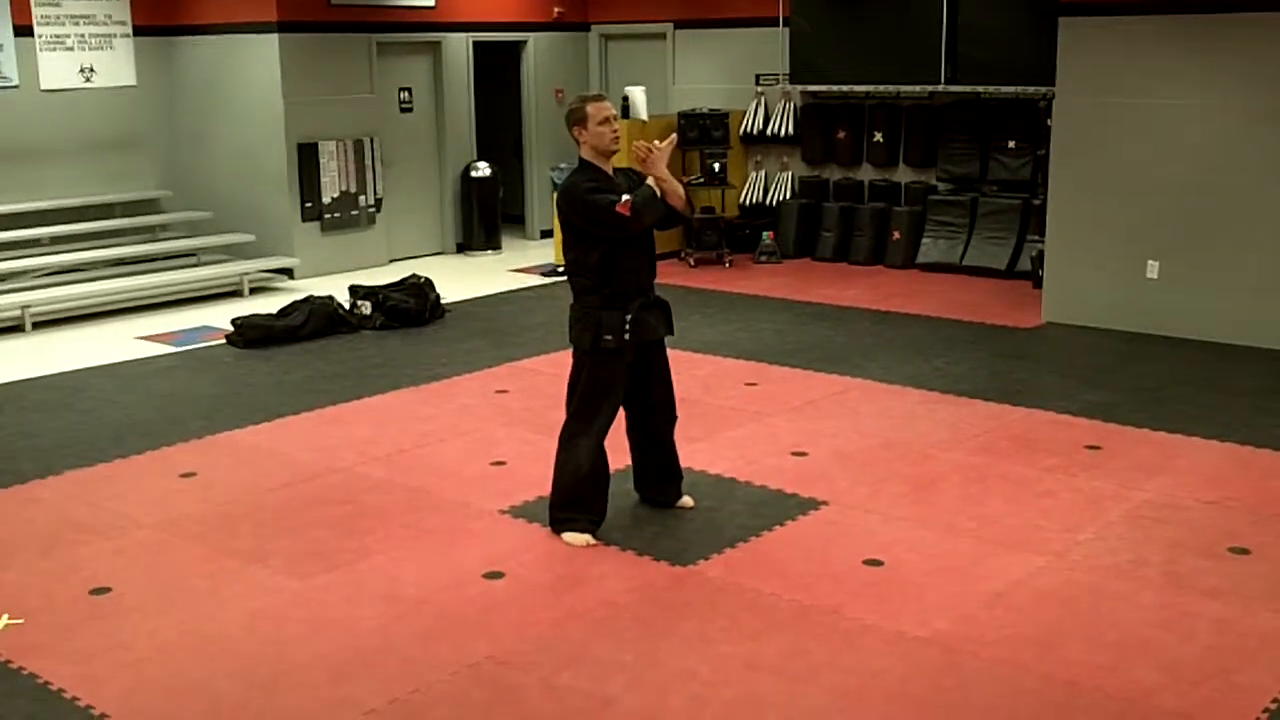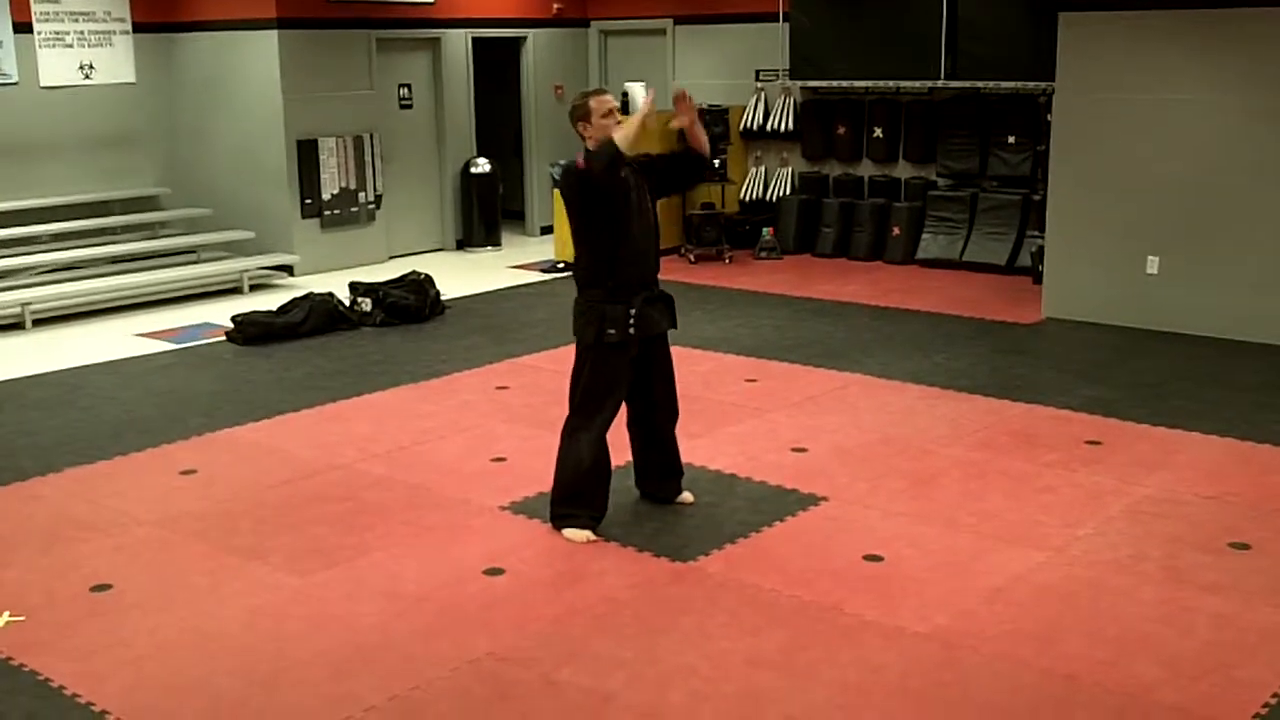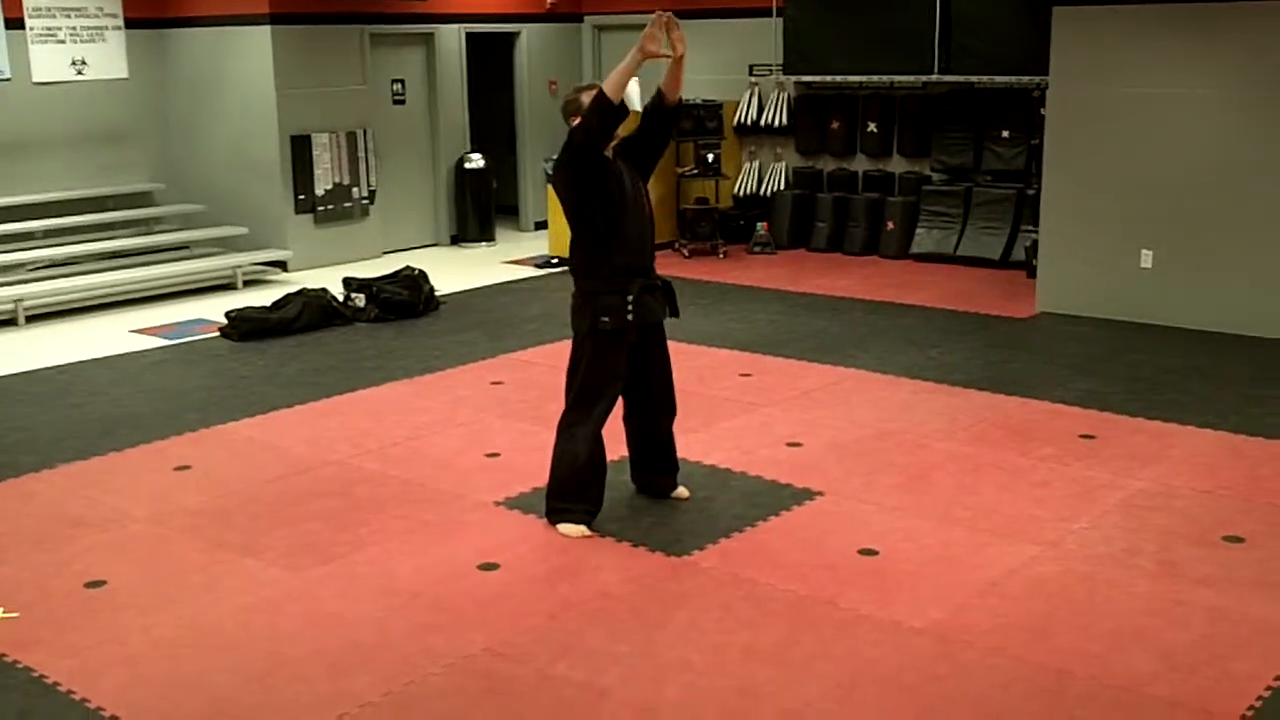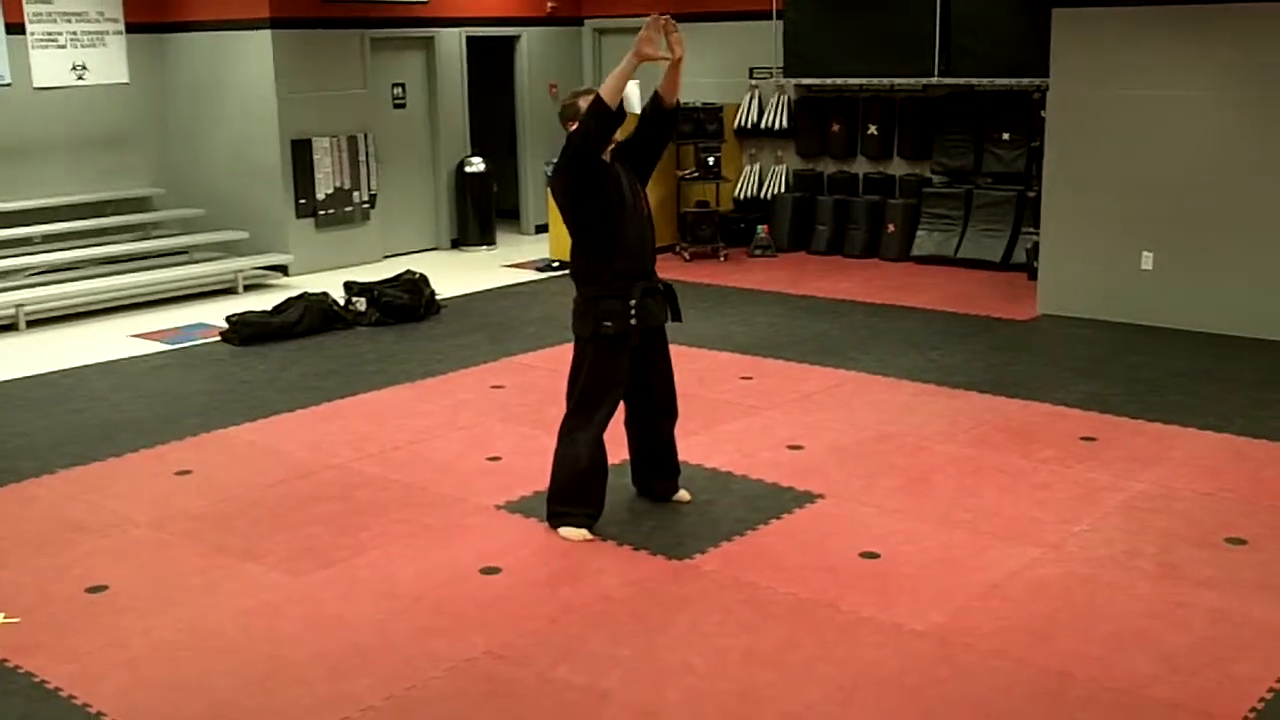
dt=0.3s
person 1, frame 1
left shoulder: (631, 179)
right shoulder: (578, 189)
left elbow: (676, 213)
right elbow: (634, 219)
left wrist: (660, 172)
right wrist: (653, 174)
left hip: (643, 313)
right hip: (601, 321)
left knee: (656, 409)
right knee: (588, 420)
left ankle: (660, 487)
right ankle: (572, 515)
person 1, frame 2
left shoulder: (639, 165)
right shoulder: (580, 176)
left elbow: (696, 165)
right elbow: (606, 159)
left wrist: (690, 123)
right wrist: (640, 119)
left hip: (648, 306)
right hip: (604, 314)
left knee: (657, 405)
right knee: (591, 415)
left ankle: (661, 483)
right ankle: (573, 512)
person 1, frame 3
left shoulder: (629, 159)
right shoulder: (575, 168)
left elbow: (661, 116)
right elbow: (598, 117)
left wrist: (676, 62)
right wrist: (638, 55)
left hip: (643, 299)
right hip: (603, 307)
left knee: (655, 400)
right knee: (587, 409)
left ankle: (656, 478)
right ankle: (568, 506)
person 1, frame 4
left shoulder: (627, 163)
right shoulder: (572, 175)
left elbow: (659, 118)
right elbow: (596, 125)
left wrist: (674, 63)
right wrist: (635, 57)
left hip: (644, 303)
right hip: (604, 311)
left knee: (656, 404)
right knee: (588, 413)
left ankle: (658, 481)
right ankle: (569, 510)
